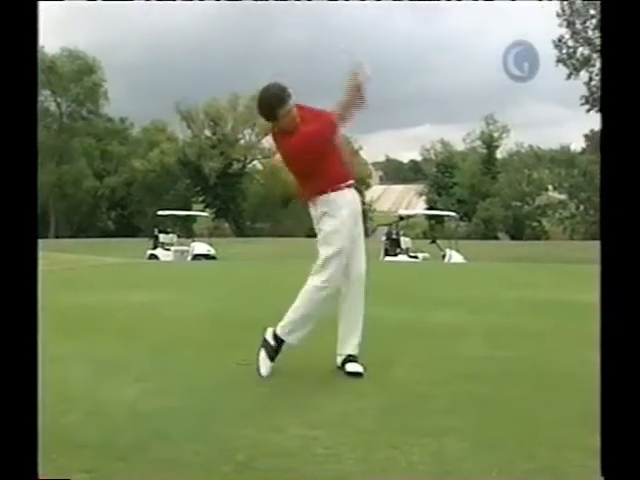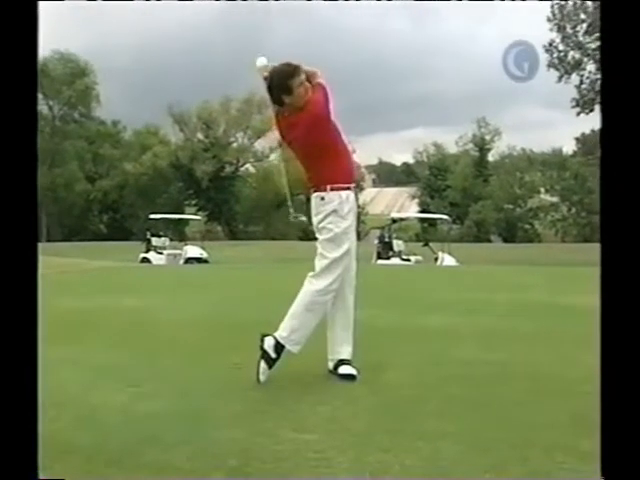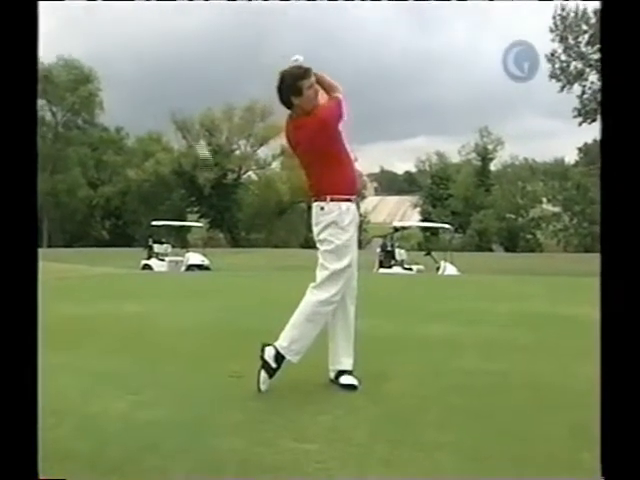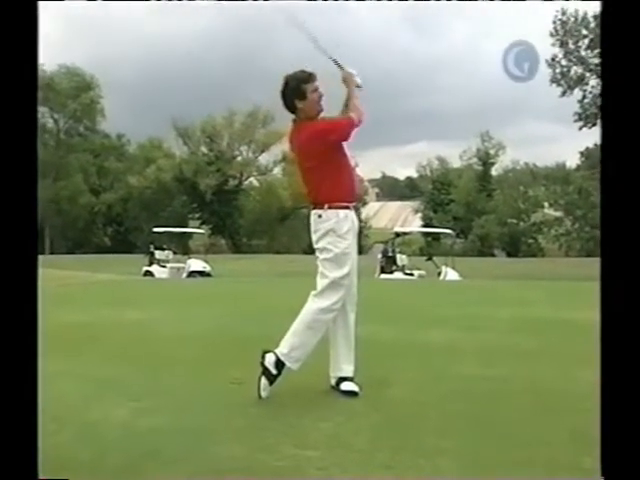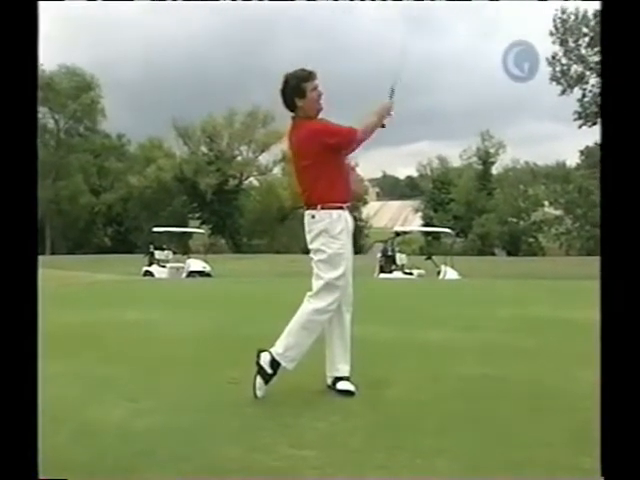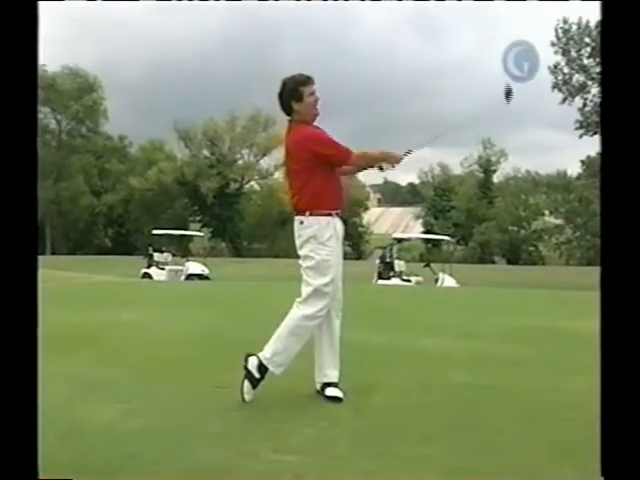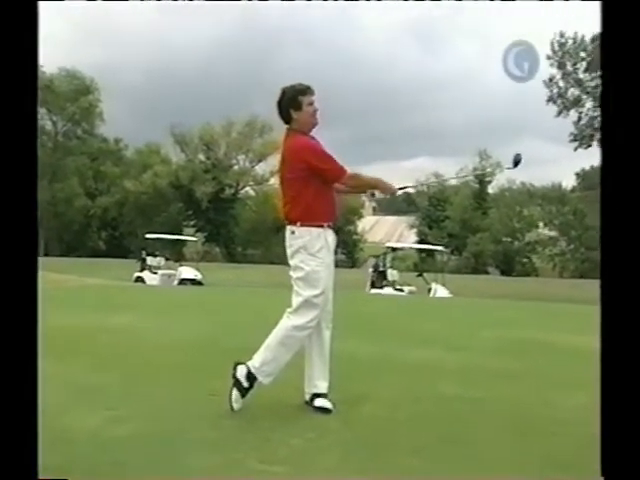
dt=0.4s
person 1, frame 1
left shoulder: (302, 120)
right shoulder: (296, 142)
left elbow: (334, 117)
right elbow: (335, 120)
left wrist: (352, 97)
right wrist: (352, 98)
left hip: (345, 199)
right hip: (333, 205)
left knee: (354, 277)
right knee: (327, 278)
left ankle: (347, 353)
right ankle: (278, 337)
person 1, frame 2
left shoulder: (284, 119)
right shoulder: (313, 114)
right elbow: (319, 76)
left wrist: (280, 75)
right wrist: (280, 80)
left hip: (337, 199)
right hip: (335, 200)
left knee: (344, 281)
right knee: (325, 278)
left ankle: (339, 356)
right ankle: (278, 342)
person 1, frame 3
left shoulder: (295, 127)
right shoulder: (320, 122)
left elbow: (326, 97)
right elbow: (337, 93)
right wrist: (316, 74)
left hip: (339, 209)
right hip: (336, 210)
left knee: (345, 291)
right knee: (328, 288)
left ankle: (340, 366)
right ankle: (278, 353)
person 1, frame 4
left shoulder: (302, 131)
right shoulder: (318, 131)
left elbow: (343, 123)
right elbow: (355, 118)
right wrist: (351, 88)
left hip: (338, 217)
right hip: (334, 219)
left knee: (345, 298)
right knee: (329, 296)
left ankle: (341, 373)
right ankle: (278, 359)
person 1, frame 5
left shoulder: (304, 130)
right shoulder: (316, 131)
left elbow: (342, 148)
right elbow: (358, 136)
left wrist: (368, 132)
right wrist: (380, 115)
left hip: (333, 217)
right hip: (329, 218)
left knee: (341, 298)
right knee: (325, 296)
left ankle: (338, 372)
right ankle: (275, 359)
person 1, frame 6
left shoulder: (302, 135)
right shoulder: (309, 137)
left elbow: (338, 167)
right elbow: (354, 159)
left wrist: (375, 161)
right wrist: (385, 156)
left hip: (325, 224)
right hip: (318, 226)
left knee: (330, 305)
right knee: (314, 303)
left ankle: (327, 377)
right ankle: (263, 363)
person 1, frame 7
left shoulder: (300, 144)
right shoulder: (304, 147)
left elbow: (332, 184)
right elbow: (347, 179)
left wrist: (369, 188)
right wrist: (379, 184)
left hip: (319, 236)
right hip: (309, 237)
left knee: (321, 316)
right knee: (304, 314)
left ankle: (316, 389)
right ankle: (251, 372)
